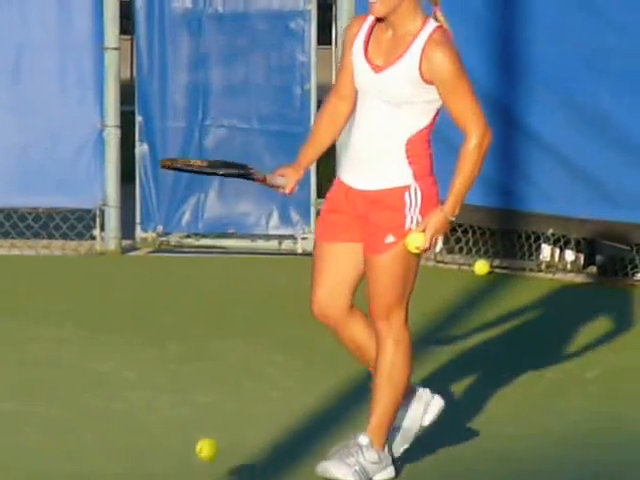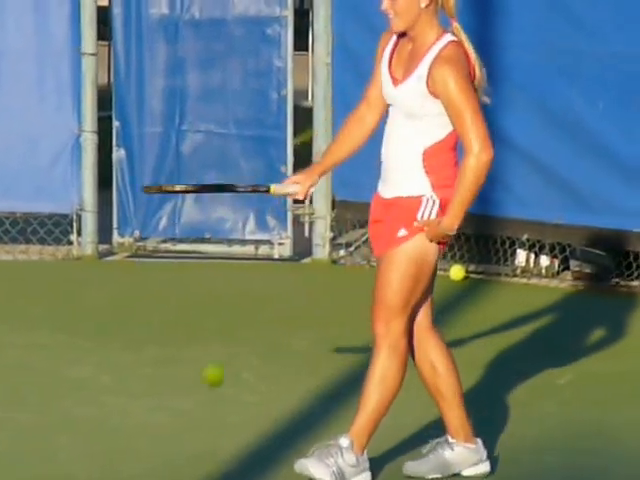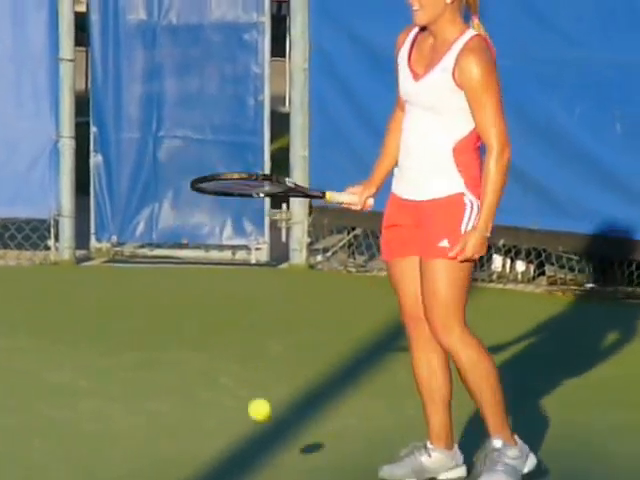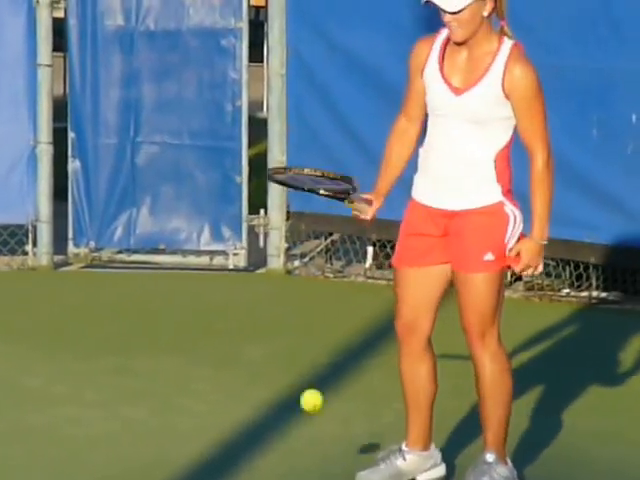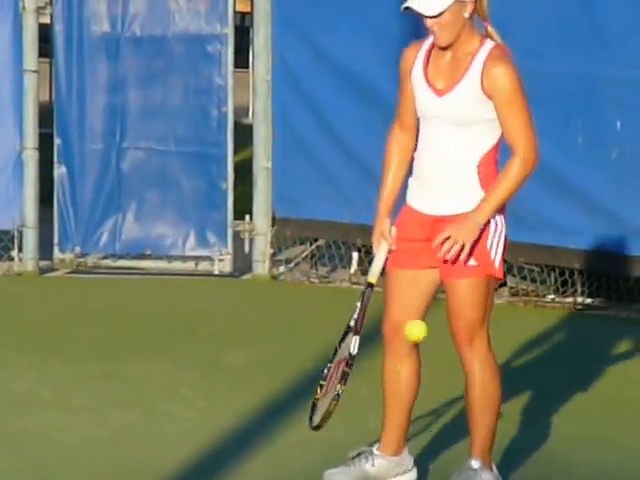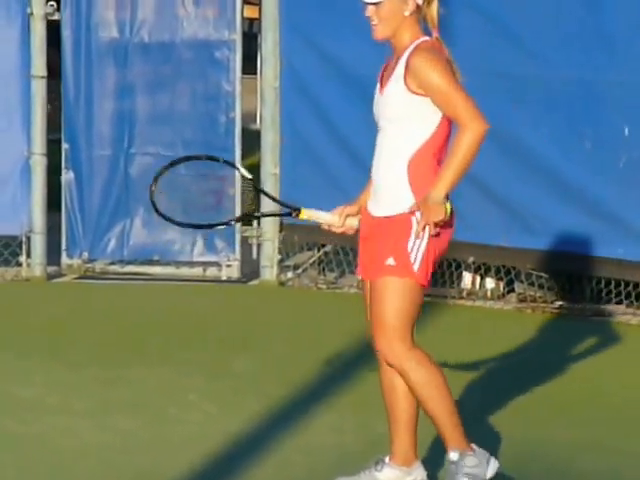
dt=0.5s
person 1, frame 1
left shoulder: (435, 50)
left elbow: (478, 133)
left wrist: (449, 208)
right wrist: (300, 164)
left hip: (401, 196)
right hip: (350, 189)
left knee: (386, 320)
right knee: (327, 306)
right ankle: (409, 398)
person 1, frame 2
left shoulder: (446, 65)
right shoulder: (391, 43)
left elbow: (480, 151)
right elbow: (367, 114)
left wrist: (449, 223)
right wrist: (316, 171)
left hip: (425, 206)
right hip: (390, 201)
left knee: (387, 325)
right knee: (415, 325)
person 1, frame 3
left shoulder: (471, 57)
right shoulder: (408, 41)
left elbow: (498, 145)
left wrist: (483, 223)
right wrist: (374, 181)
left hip: (452, 204)
right hip: (405, 202)
left knee: (449, 330)
right knee: (417, 327)
person 1, frame 4
left shoulder: (515, 68)
right shoulder: (426, 51)
left elbow: (540, 155)
left wrist: (538, 233)
right wrist: (380, 192)
left hip: (483, 214)
right hip: (425, 209)
left knee: (481, 339)
right knee: (409, 330)
person 1, frame 5
left shoulder: (496, 67)
right shoulder: (415, 57)
left elbow: (525, 153)
left wrist: (476, 219)
right wrist: (384, 210)
left hip: (470, 220)
right hip: (419, 215)
left knee: (470, 343)
right knee: (395, 331)
person 1, frame 6
left shoulder: (424, 58)
right shoulder: (395, 63)
left elbow: (475, 126)
left wrist: (438, 196)
right wrist: (360, 203)
left hip: (417, 222)
right hip: (384, 219)
left knee: (393, 345)
right knee: (387, 343)
